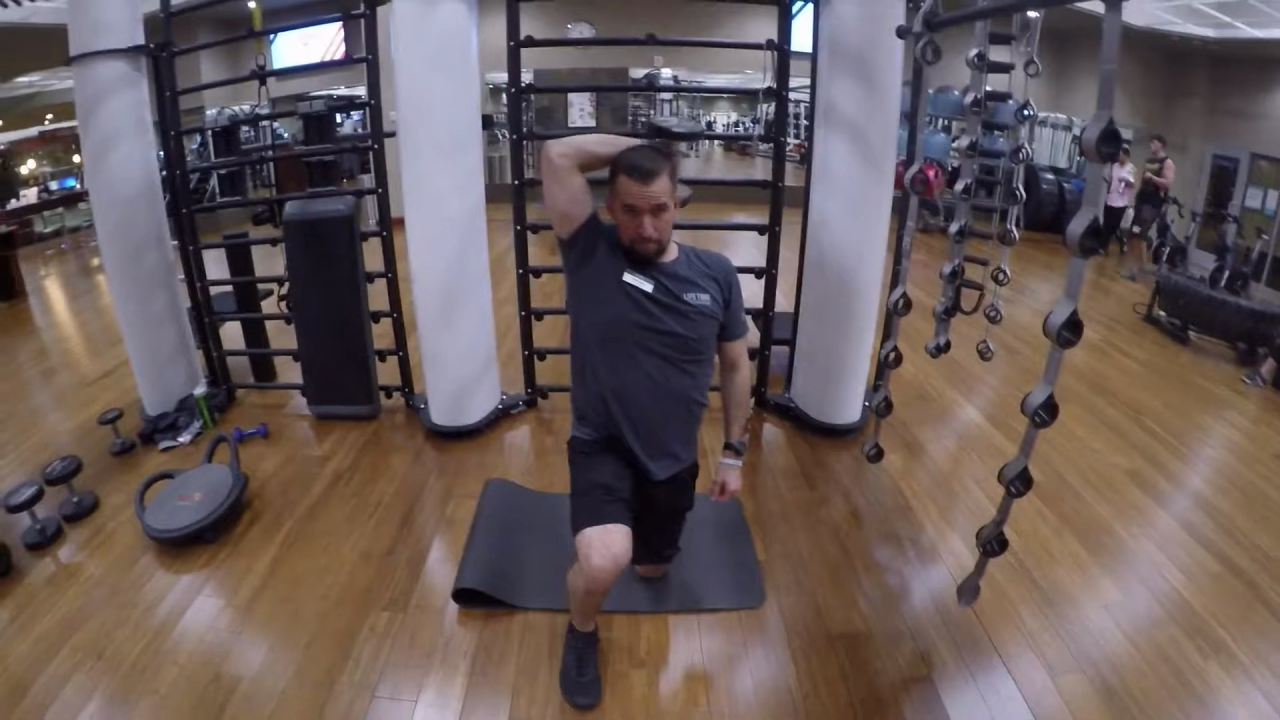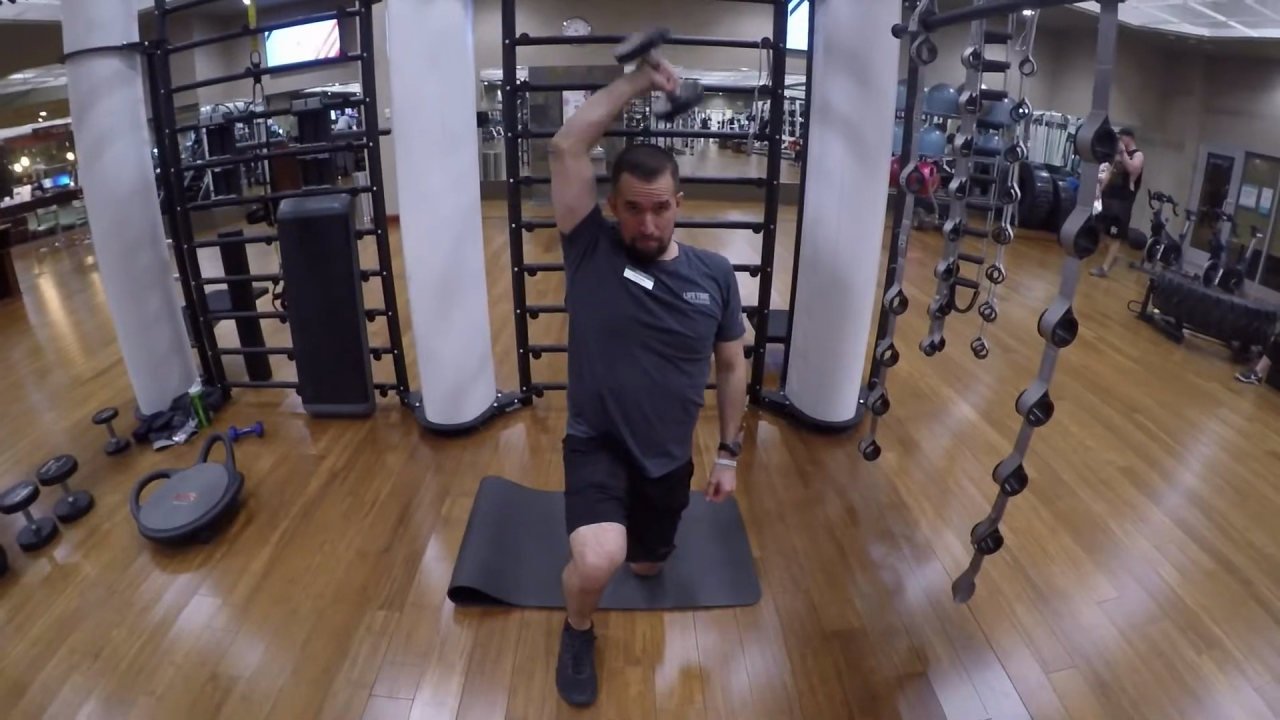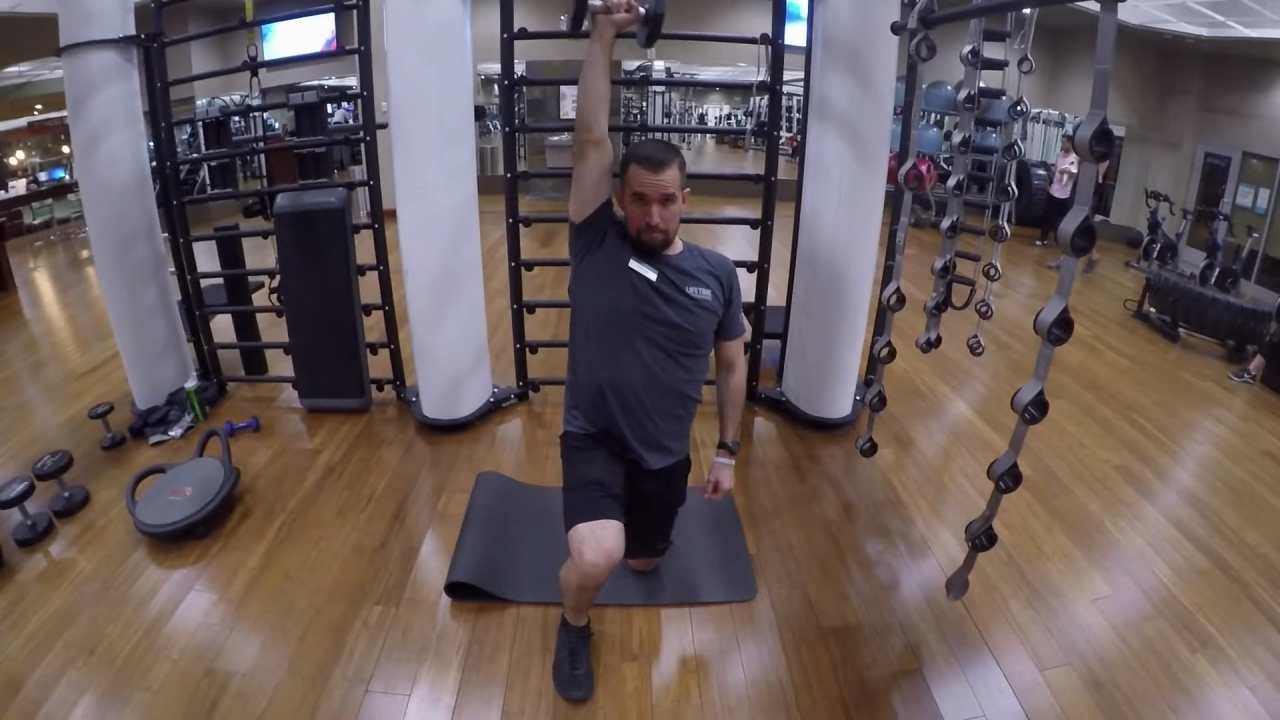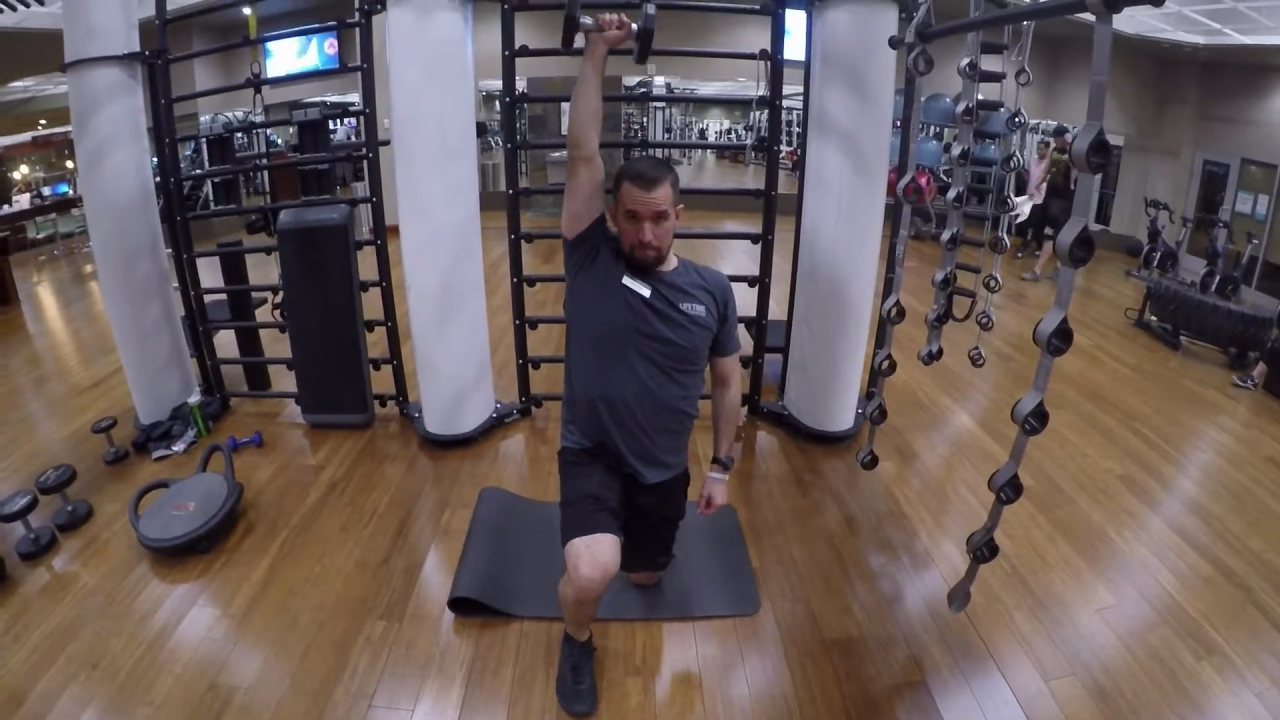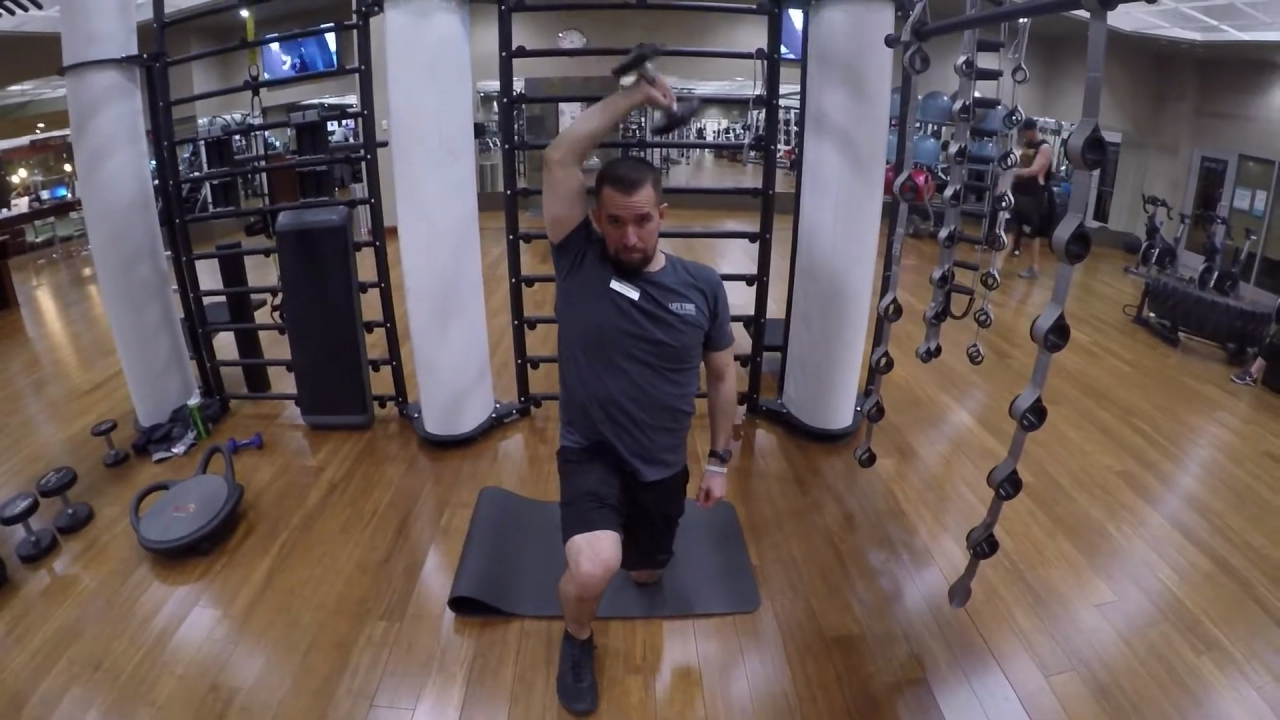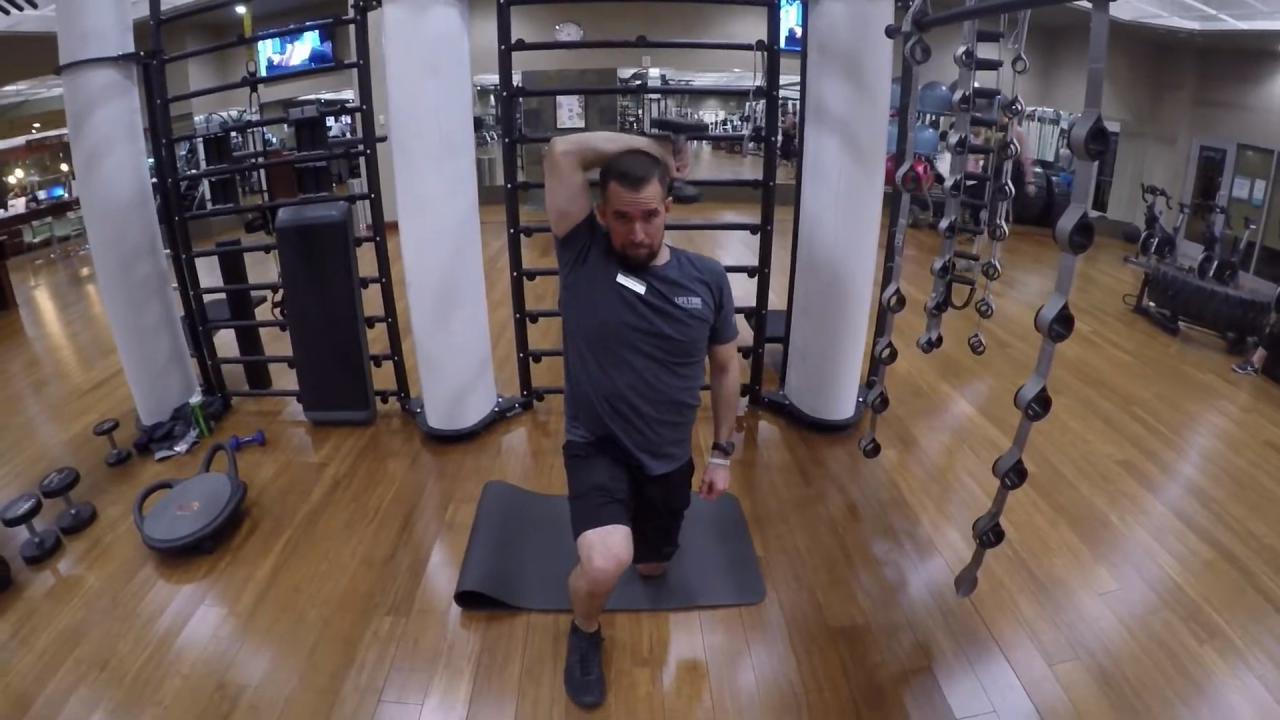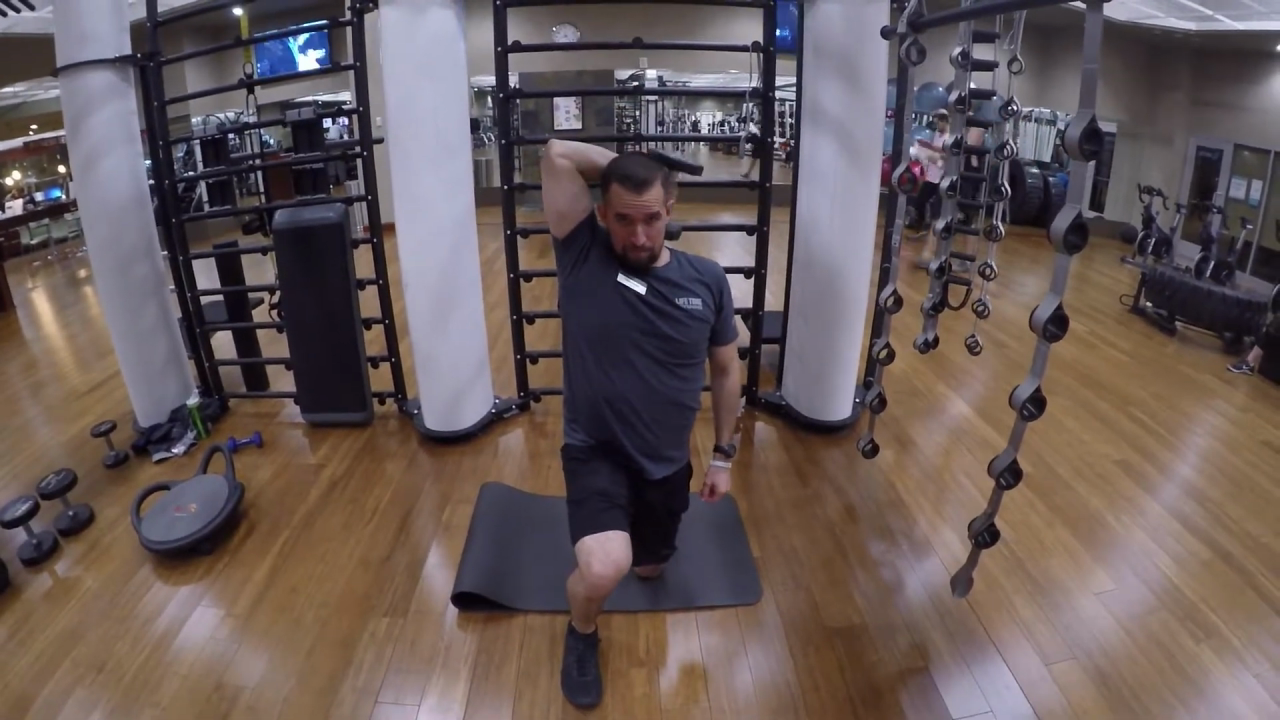
dt=0.5s
person 1, frame 1
left shoulder: (715, 273)
right shoulder: (591, 252)
left elbow: (736, 366)
right elbow: (556, 156)
left wrist: (733, 454)
right wrist: (637, 146)
left hip: (674, 457)
right hip: (601, 446)
left knee: (651, 569)
right knee: (602, 565)
left ankle: (645, 532)
right ankle: (581, 633)
person 1, frame 2
left shoulder: (713, 274)
right shoulder: (591, 252)
left elbow: (731, 368)
right elbow: (566, 151)
left wrist: (728, 454)
right wrist: (637, 82)
left hip: (669, 457)
right hip: (596, 444)
left knee: (647, 565)
right knee: (597, 563)
left ankle: (641, 524)
right ankle: (577, 630)
person 1, frame 3
left shoulder: (716, 273)
right shoulder: (597, 245)
left elbow: (731, 367)
right elbow: (591, 140)
left wrist: (727, 452)
left hip: (666, 453)
right hip: (593, 440)
left knee: (645, 562)
right knee: (595, 559)
left ankle: (635, 524)
right ankle: (574, 627)
person 1, frame 4
left shoulder: (710, 290)
right shoulder: (590, 262)
left elbow: (727, 382)
right elbow: (582, 156)
left wrist: (721, 466)
right wrist: (596, 51)
left hip: (665, 468)
right hip: (591, 455)
left knee: (646, 575)
right knee: (590, 574)
left ankle: (635, 534)
right ankle: (576, 643)
person 1, frame 5
left shoulder: (702, 285)
right shoulder: (579, 261)
left elbow: (722, 375)
right elbow: (559, 160)
left wrist: (719, 460)
right wrist: (631, 97)
left hip: (664, 465)
right hip: (590, 454)
left knee: (645, 573)
right knee: (592, 571)
left ankle: (634, 537)
right ankle: (577, 640)
person 1, frame 6
left shoulder: (707, 278)
right shoulder: (583, 255)
left elbow: (725, 368)
right elbow: (562, 152)
left wrist: (722, 453)
right wrist: (649, 147)
left hip: (669, 457)
right hip: (596, 448)
left knee: (651, 566)
right knee: (605, 565)
left ankle: (642, 528)
right ankle: (584, 632)
person 1, frame 7
left shoulder: (707, 280)
right shoulder: (583, 257)
left elbow: (725, 371)
right elbow: (558, 155)
left wrist: (723, 455)
right wrist: (626, 167)
left hip: (668, 461)
right hip: (595, 452)
left knee: (648, 568)
right knee: (603, 570)
left ankle: (639, 537)
right ankle: (581, 634)
